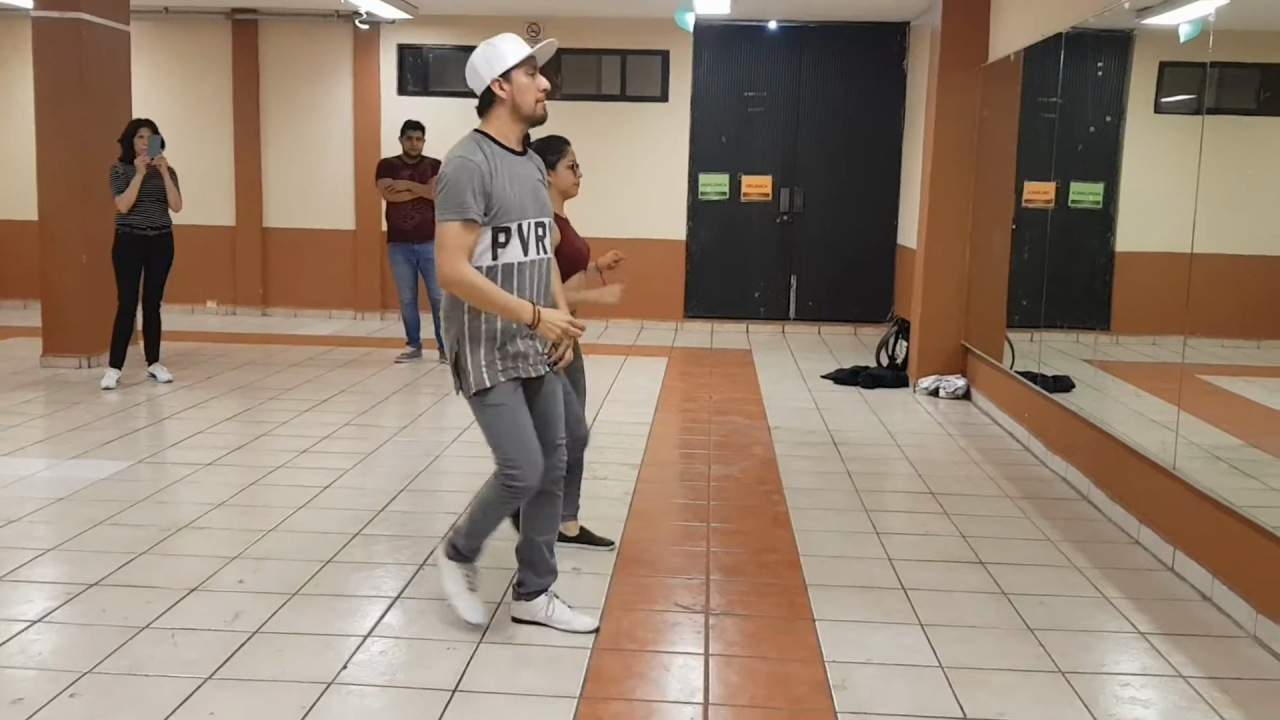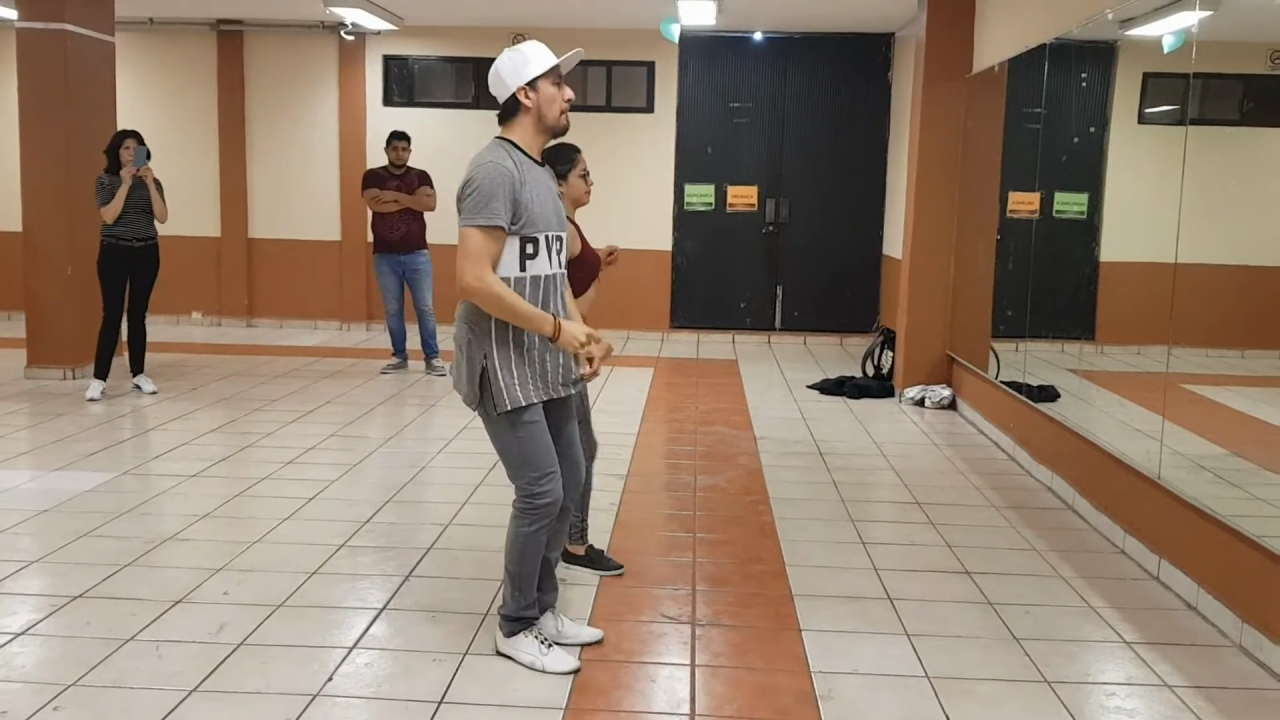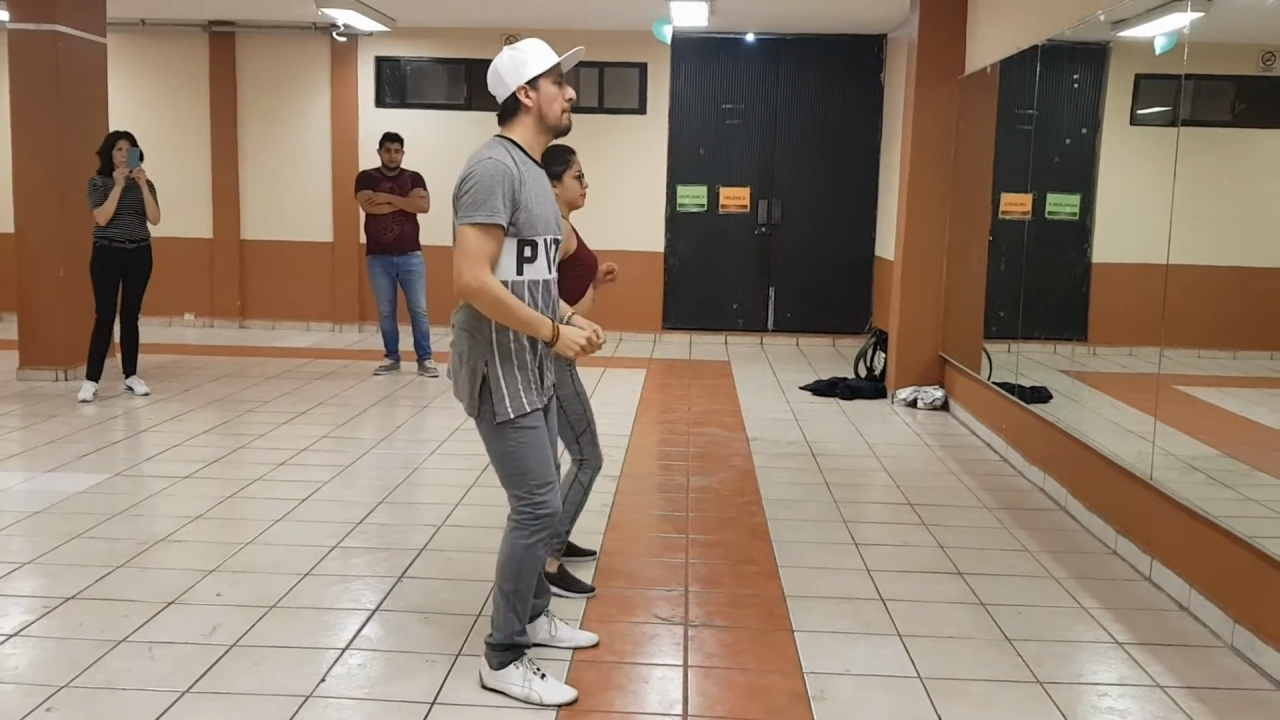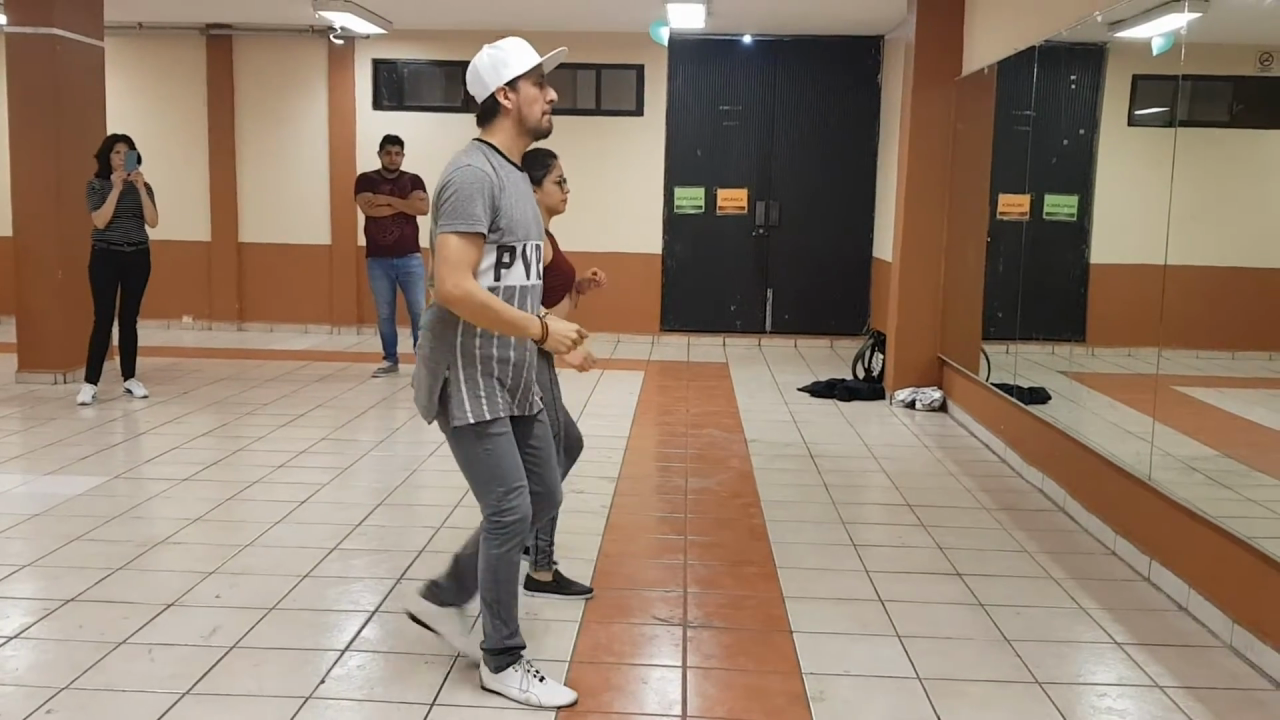
dt=0.3s
person 1, frame 1
left shoulder: (534, 163)
right shoulder: (468, 164)
right elbow: (453, 271)
left wrist: (561, 316)
right wrist: (535, 315)
left hip: (535, 349)
right hip: (485, 349)
left knee: (551, 469)
right knee: (520, 473)
left ankle: (533, 593)
right ankle: (459, 553)
person 1, frame 2
left shoulder: (542, 172)
right shoulder: (495, 171)
right elbow: (473, 279)
left wrist: (575, 326)
right wrist: (556, 331)
left hip: (544, 363)
right hip: (502, 364)
left knee: (566, 485)
right knee: (540, 492)
left ankle: (539, 608)
right ankle: (516, 627)
person 1, frame 3
left shoulder: (532, 171)
right shoulder: (494, 168)
right elbow: (471, 279)
left wrist: (571, 318)
right wrist: (553, 332)
left hip: (530, 368)
right hip: (499, 369)
left knee: (542, 499)
right knee: (537, 505)
left ankle: (532, 616)
right ankle: (504, 657)
person 1, frame 4
left shoulder: (515, 175)
right shoulder: (471, 175)
right elbow: (455, 289)
left wrist: (544, 332)
right wrist: (541, 330)
left hip: (514, 377)
right hip: (469, 378)
left knee: (541, 498)
right knee: (510, 512)
left ankle: (444, 596)
right ankle: (503, 662)
person 2, frame 1
left shoulder: (561, 220)
left wrist: (597, 267)
right wrist: (598, 295)
left knee: (574, 435)
right knee: (573, 435)
left ankle: (568, 524)
right ankle: (520, 503)
person 2, frame 2
left shoulder: (564, 228)
right shoulder: (561, 231)
left wrist: (596, 265)
right wrist: (589, 344)
left knee: (574, 449)
right knee: (582, 449)
left ankle: (565, 538)
right ankle: (576, 546)
person 2, frame 3
left shoulder: (559, 229)
right shoulder: (557, 230)
left wrist: (595, 279)
left hip: (552, 354)
right hip: (551, 357)
left knee: (558, 452)
right knee: (588, 458)
left ankle: (553, 542)
right ankle: (547, 562)
person 2, frame 4
left shoulder: (539, 235)
left wrist: (578, 286)
right wrist: (565, 351)
left hip: (535, 363)
right hip: (532, 365)
left knee: (570, 444)
left ankle: (523, 536)
right ankle: (541, 573)
person 3, frame 1
left shoulder: (166, 171)
right shoulder: (119, 170)
left elbow: (176, 206)
right elbow: (123, 206)
left wrist: (164, 173)
right wrist: (139, 173)
left hip: (161, 241)
right hip: (129, 241)
left knee: (153, 304)
right knee: (127, 304)
left ankle: (153, 363)
right ankle: (114, 368)
person 3, frame 2
left shoulder: (152, 181)
right shoulder: (105, 180)
left elbow: (162, 217)
right elbow: (109, 217)
left wrist: (150, 183)
right wrist: (126, 184)
left hip: (146, 252)
right hip: (114, 252)
left knee: (138, 315)
right knee: (112, 315)
left ankle: (138, 374)
right ankle: (98, 379)
person 3, frame 3
left shoulder: (144, 183)
right shoulder: (98, 182)
left elbow: (155, 219)
right elbow: (102, 219)
left wrist: (143, 185)
right wrist: (118, 186)
left hip: (139, 254)
right hip: (107, 254)
left knee: (130, 317)
right knee: (105, 317)
left ankle: (131, 376)
right ankle: (91, 381)
person 3, frame 4
left shoulder: (142, 186)
right shoulder: (96, 185)
left elbow: (153, 222)
right elbow: (100, 222)
left wrist: (141, 188)
right wrist: (116, 189)
left hip: (137, 257)
right hip: (105, 257)
left knee: (129, 319)
right knee: (103, 320)
left ankle: (129, 379)
right ankle: (90, 383)
person 4, frame 1
left shoulder: (434, 165)
right shoulder: (386, 166)
right elbow: (389, 194)
left wrist: (408, 185)
right wrist: (422, 189)
left hip: (429, 243)
right hip: (399, 245)
left knee: (438, 296)
right knee: (406, 298)
left ankle: (445, 345)
right ankle: (414, 345)
person 4, frame 2
left shoulder: (420, 176)
right shoulder: (373, 176)
left elbow: (430, 204)
right elbow: (375, 204)
left wrist: (396, 196)
right wrist: (412, 199)
left hip: (417, 254)
right hip: (385, 256)
left knee: (425, 308)
right knee: (393, 309)
left ankle: (432, 357)
right ankle: (399, 356)
person 4, frame 3
left shoulder: (414, 178)
right shoulder: (366, 178)
left elbow: (424, 206)
right elbow: (368, 205)
left wrist: (389, 198)
right wrist: (405, 201)
left hip: (411, 256)
right hip: (378, 257)
left knee: (419, 309)
right knee: (386, 311)
left ankle: (425, 359)
right ankle: (392, 358)
person 4, frame 4
left shoulder: (413, 180)
right shoulder: (366, 180)
left elbow: (423, 208)
right elbow: (369, 208)
left wrist: (388, 200)
right wrist: (405, 204)
left hip: (410, 257)
right hip: (378, 260)
left knee: (418, 310)
right knee: (385, 313)
right ankle: (390, 359)
